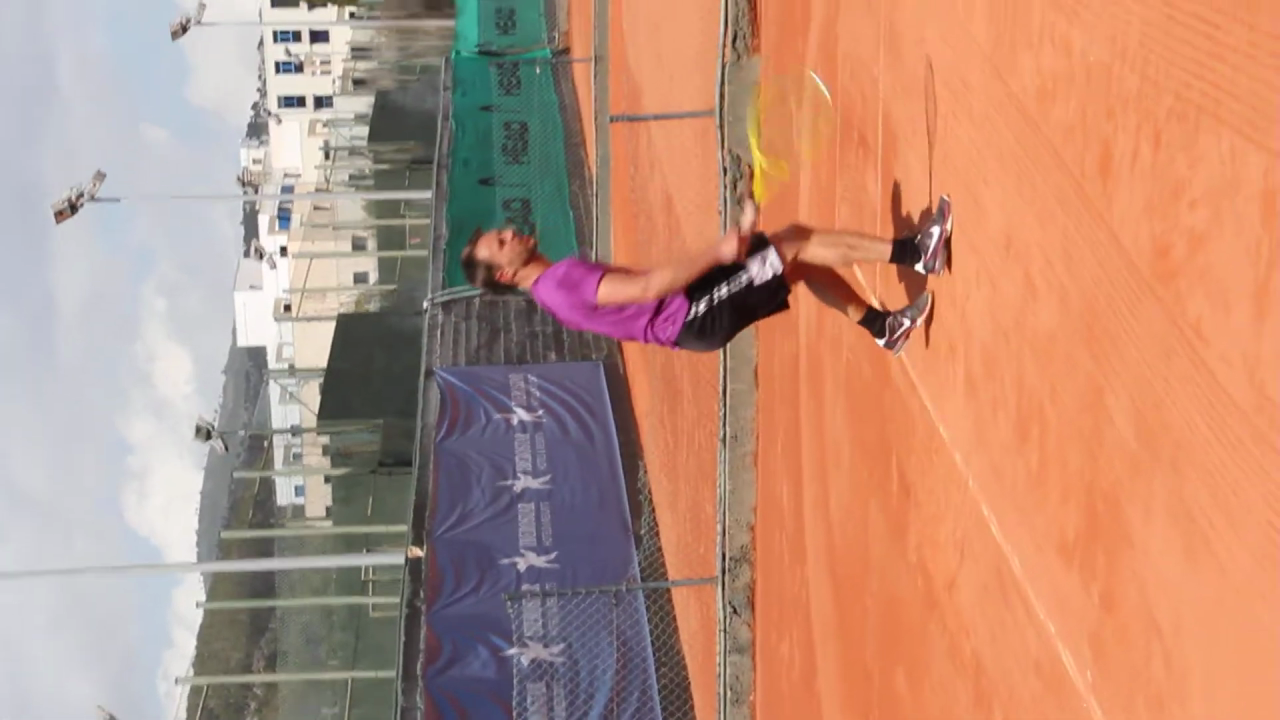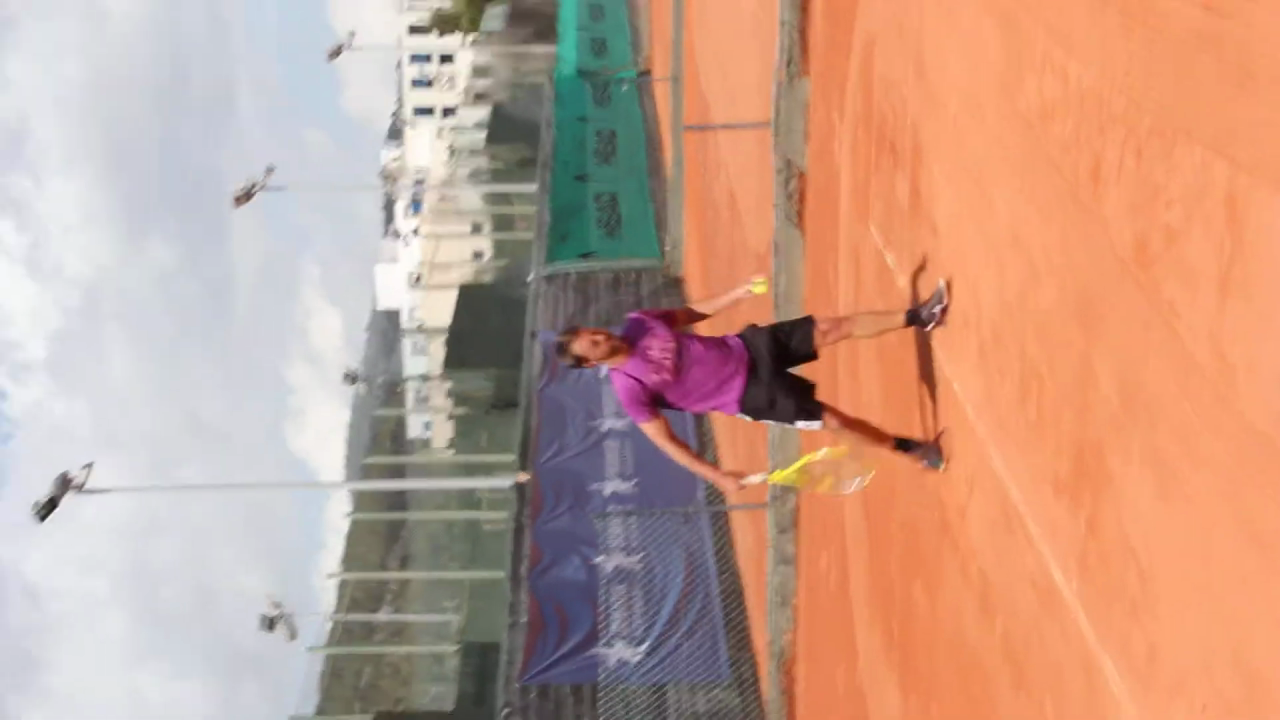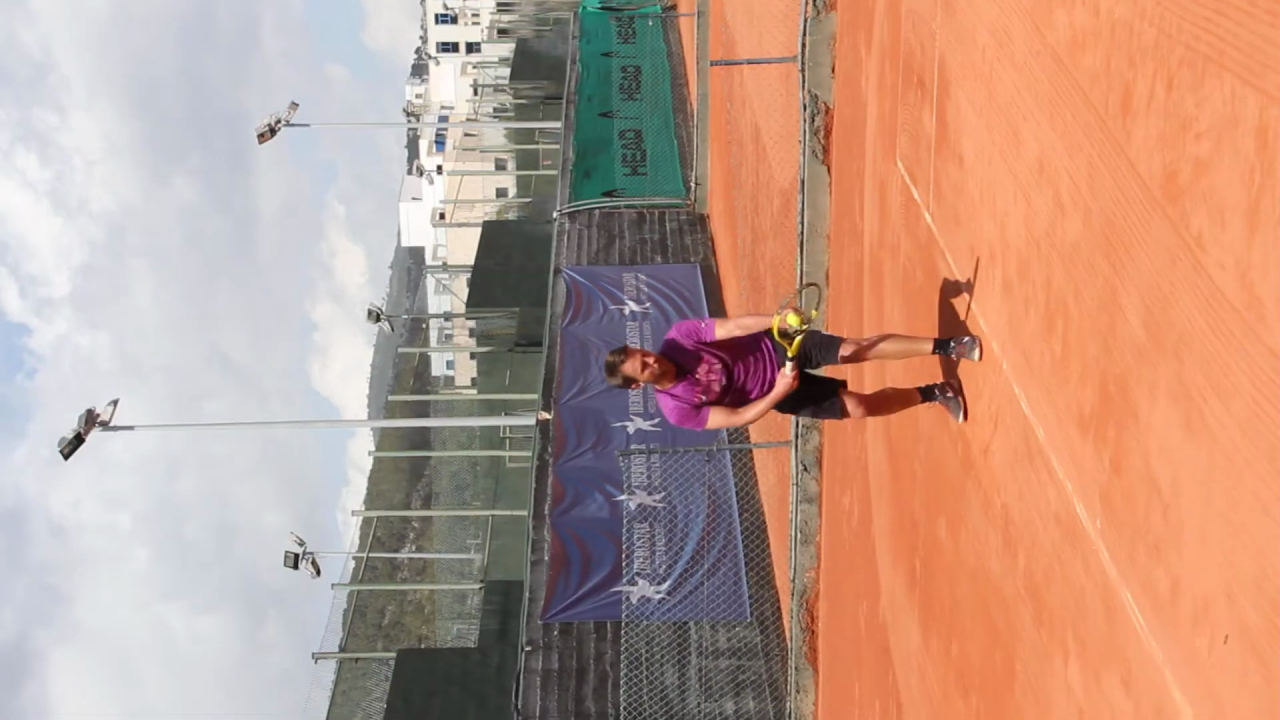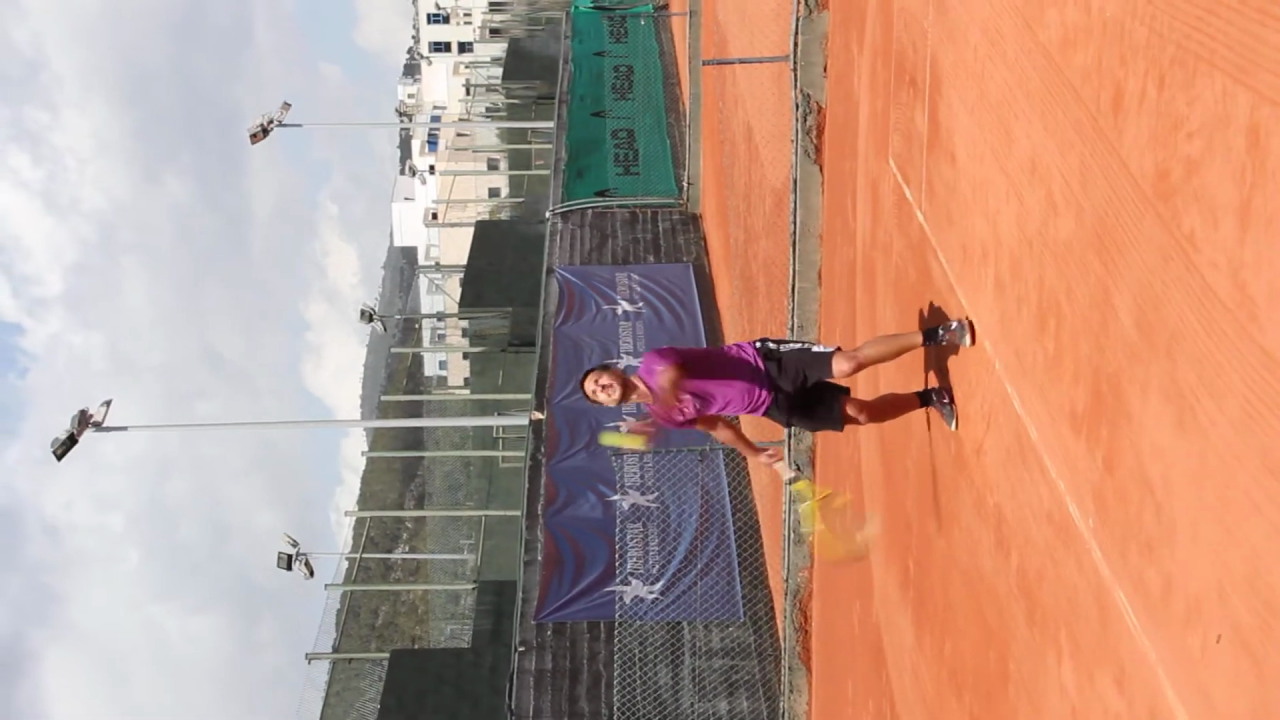
dt=0.7s
person 1, frame 1
left shoulder: (562, 279)
right shoulder: (561, 283)
right elbow: (648, 285)
right wrist: (717, 252)
left hip: (691, 308)
right hip: (696, 321)
left knee: (807, 267)
right knee: (797, 242)
left ankle: (884, 325)
right ankle: (915, 251)
person 1, frame 2
left shoulder: (638, 324)
right shoulder: (629, 387)
left elbow: (688, 315)
right elbow: (665, 441)
left wrist: (735, 295)
right wrist: (719, 476)
left hip: (747, 350)
right hip: (750, 393)
left knee: (832, 328)
right knee: (833, 420)
left ankle: (919, 317)
right ankle: (910, 448)
person 1, frame 3
left shoulder: (678, 337)
right shoulder: (678, 409)
left elbow: (733, 326)
right elbow: (737, 418)
right wrist: (779, 393)
left hip: (776, 347)
right hip: (775, 393)
left knee: (855, 350)
right knee: (858, 407)
left ankle: (946, 345)
right ankle: (933, 393)
person 1, frame 4
left shoulder: (653, 364)
right shoulder: (665, 416)
left elbow: (672, 382)
left wrist: (659, 410)
right wrist: (754, 453)
left hip: (765, 362)
right hip: (775, 404)
left knee: (847, 364)
right knee: (861, 413)
left ankle: (938, 335)
right ankle: (930, 398)
